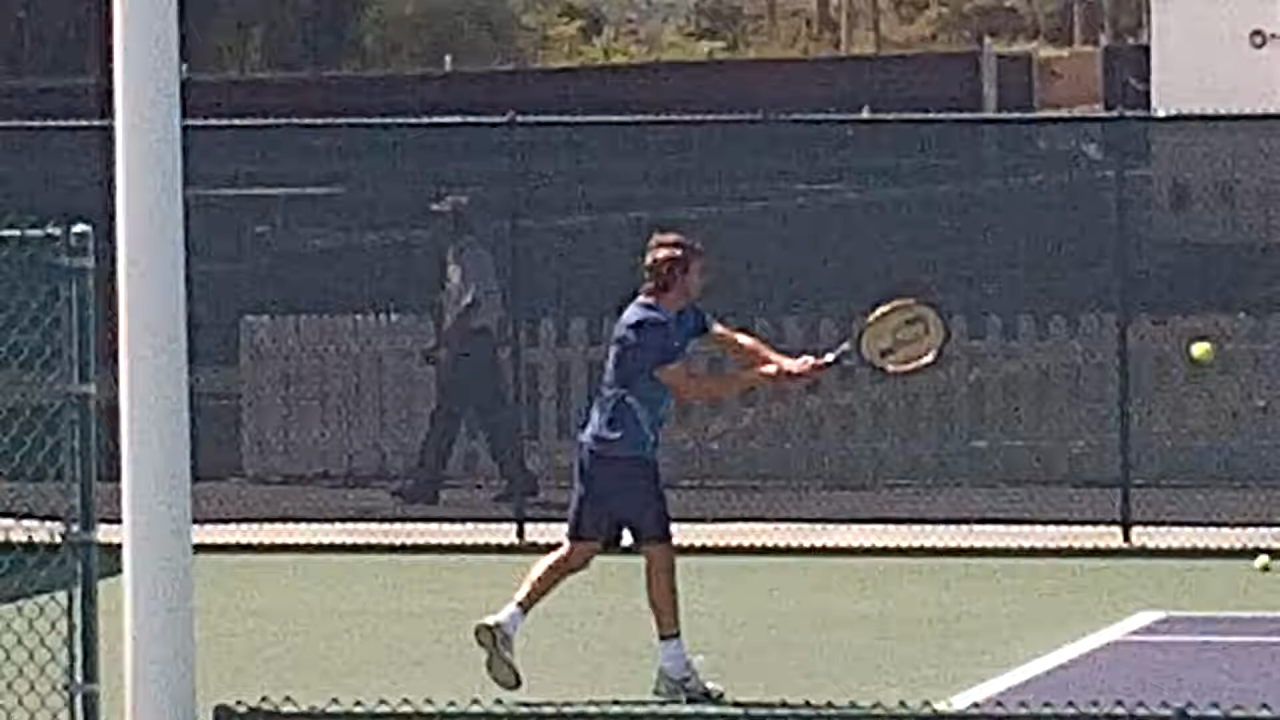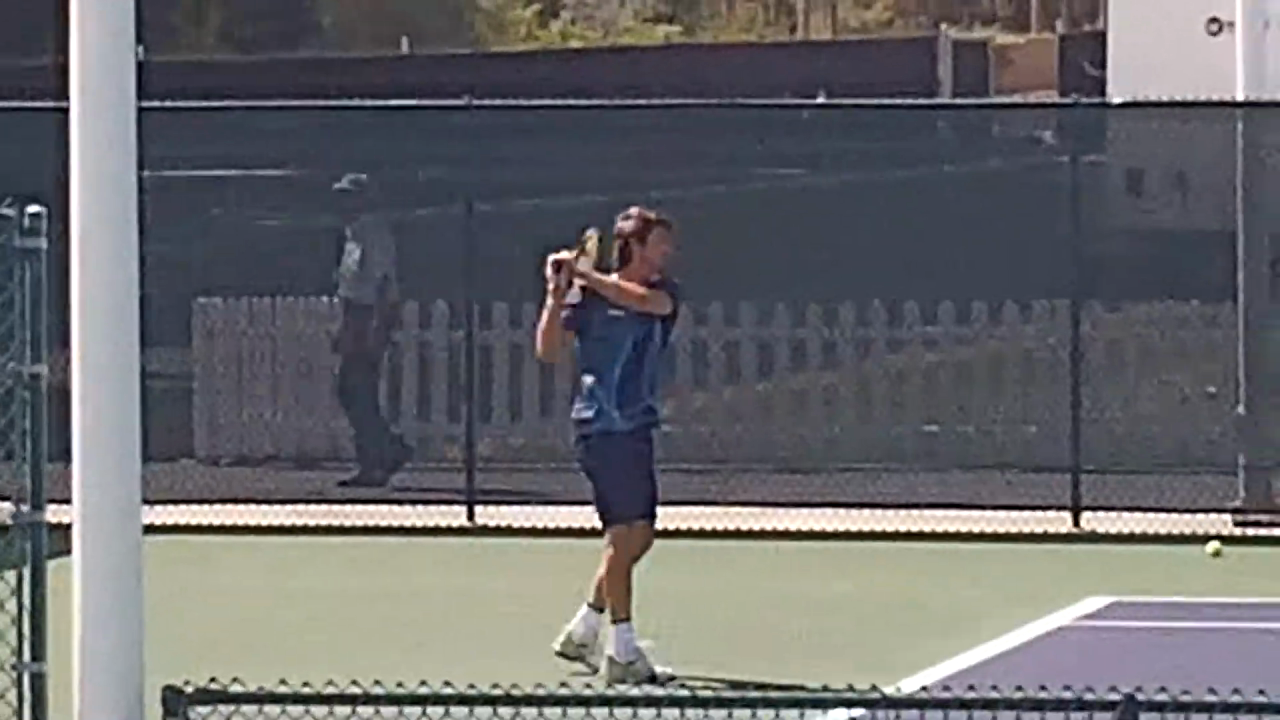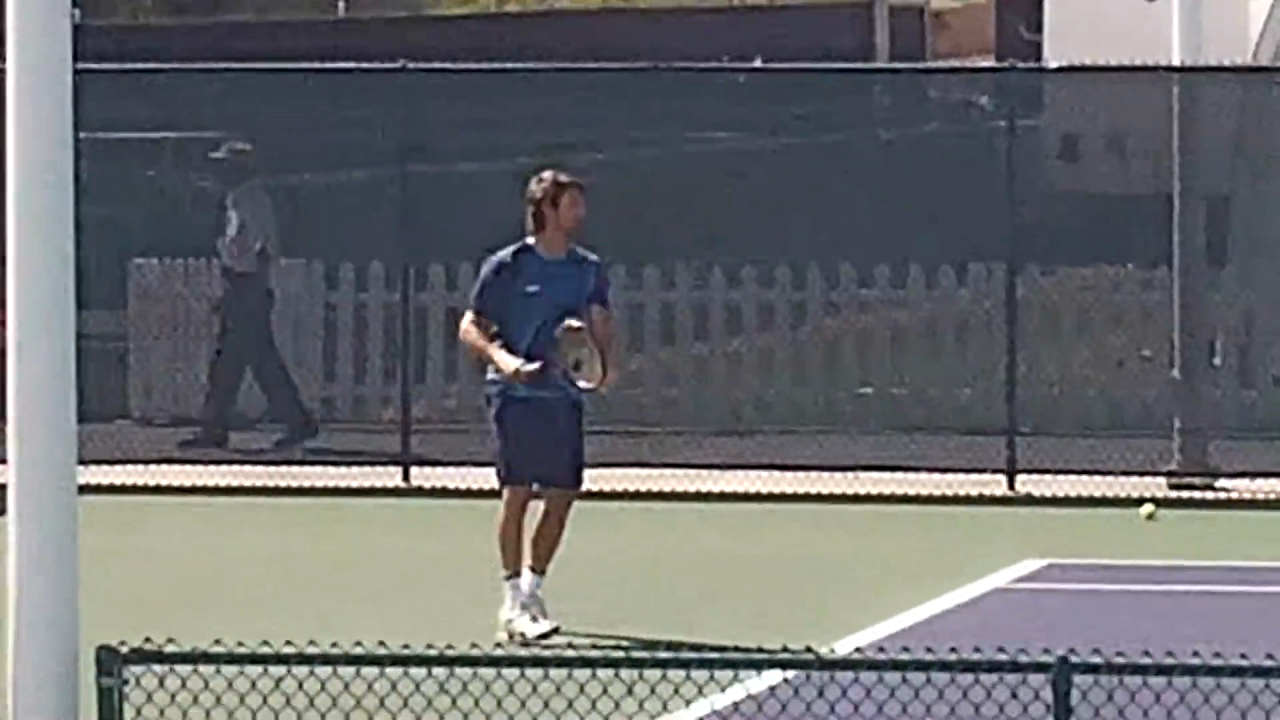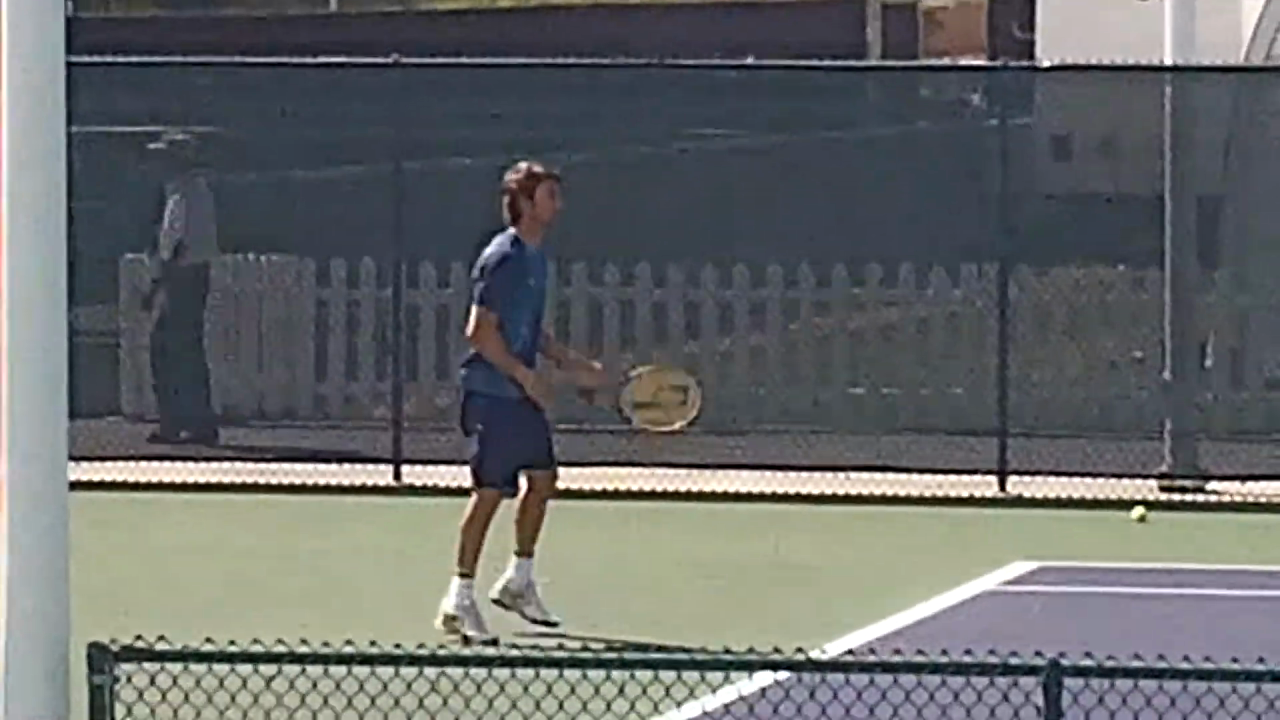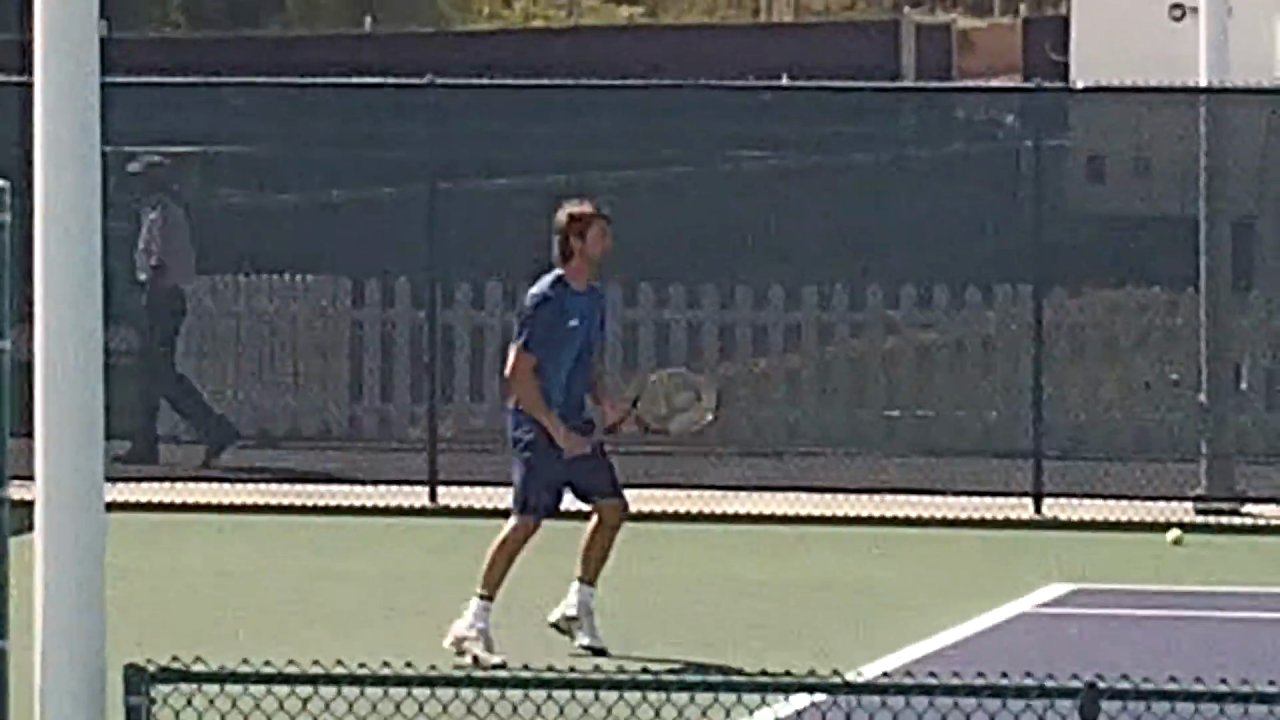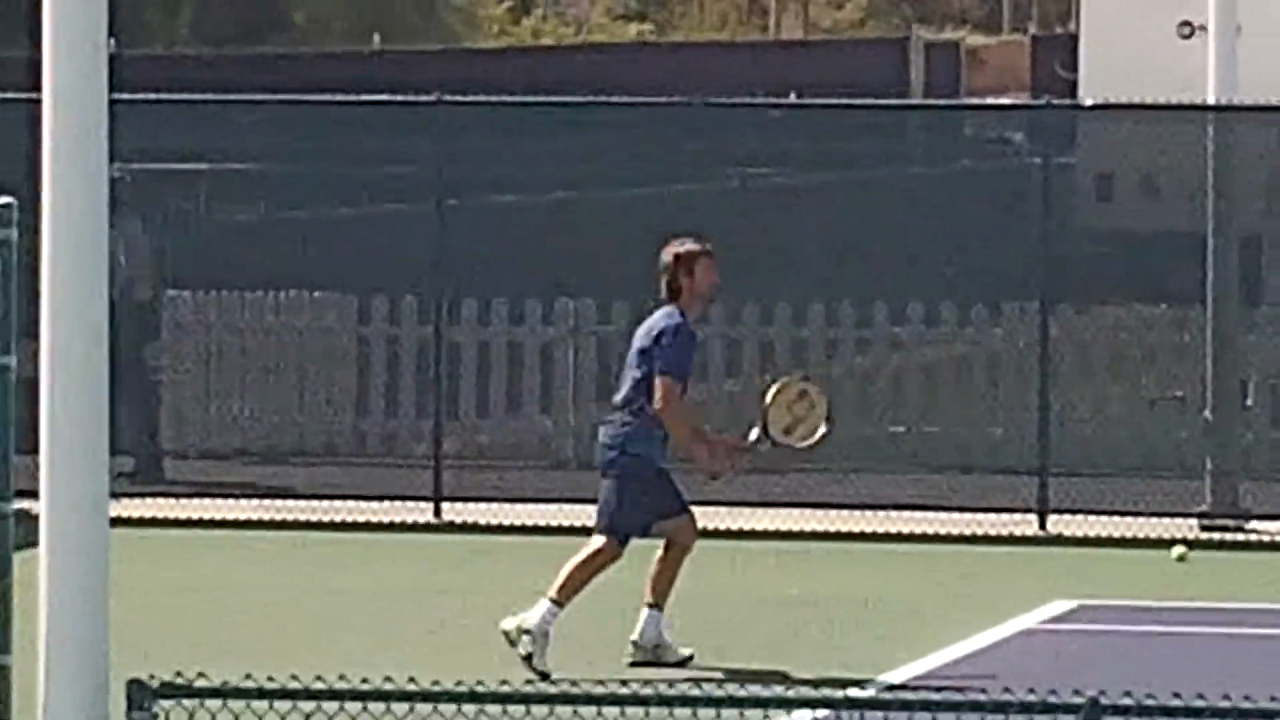
dt=0.4s
person 1, frame 1
left shoulder: (681, 315)
right shoulder: (644, 325)
left elbow: (731, 339)
right elbow: (692, 389)
left wrist: (786, 362)
right wrist: (764, 376)
left hip: (608, 449)
right hip: (618, 451)
left knee: (581, 548)
right knee: (659, 552)
left ankle: (508, 620)
right ankle: (674, 668)
person 1, frame 2
left shoulder: (663, 291)
right shoulder: (587, 297)
left elbow: (644, 302)
right elbow: (548, 350)
left wrist: (588, 276)
right wrist: (556, 292)
left hip: (638, 427)
right hip: (602, 428)
left knee: (640, 534)
right knee: (624, 532)
left ankle: (582, 630)
right ankle: (620, 651)
person 1, frame 3
left shoulder: (588, 268)
right shoulder: (506, 265)
left elbow: (601, 331)
right elbow: (470, 329)
left wrist: (598, 359)
right wrist: (501, 359)
left hip: (562, 398)
right hip: (515, 396)
left knee: (559, 496)
right knee: (517, 493)
left ankle: (529, 594)
right ankle: (513, 595)
person 1, frame 4
left shoulder: (537, 255)
right shoulder: (502, 258)
right elbow: (480, 331)
left wrist: (571, 362)
right wrist: (527, 377)
left hip: (523, 391)
right hip: (491, 392)
left knee: (543, 480)
right knee: (491, 493)
left ankle: (516, 580)
right ankle: (459, 602)
person 1, frame 5
left shoulder: (595, 299)
right shoulder: (545, 299)
right elbow: (517, 371)
left wrist: (606, 402)
right wrist: (556, 429)
left hip: (575, 425)
right hip: (539, 427)
left knee: (612, 510)
right knee: (527, 520)
left ankle: (574, 609)
right ankle: (472, 624)
person 1, frame 6
left shoulder: (671, 326)
right shoulder: (674, 329)
right elbow: (665, 404)
left wrist: (712, 445)
right wrist: (705, 455)
left hip: (640, 452)
right hip: (632, 450)
left knee: (683, 530)
right knee: (609, 542)
left ankle: (648, 637)
right ankle: (532, 623)
person 2, frame 1
left shoulder: (473, 256)
right shoulder: (457, 254)
left elbow: (472, 306)
left wrist: (443, 340)
right wrist: (443, 341)
left hip: (472, 343)
right hip: (464, 343)
left knee: (447, 415)
right knee: (494, 415)
person 2, frame 2
left shoulder: (373, 232)
right shoulder: (355, 233)
left elbow: (385, 283)
left wrist: (378, 326)
right wrist: (345, 329)
left hip: (369, 322)
right hip: (358, 320)
left knee: (357, 393)
right knee: (353, 392)
right ankle: (387, 455)
person 2, frame 3
left shoulder: (251, 200)
right shoulder: (237, 200)
left elbow: (261, 252)
left wrist: (257, 297)
right wrist: (226, 295)
left hip: (249, 289)
right hip: (240, 288)
left knee: (229, 359)
right knee: (264, 360)
person 2, frame 4
left shoulder: (186, 193)
right shoulder: (182, 190)
left elbow: (182, 246)
left wrist: (157, 285)
left hip: (185, 278)
right hip: (188, 279)
left knee: (175, 352)
right knee: (172, 351)
person 2, frame 5
left shoulder: (161, 212)
right shoulder: (158, 210)
left elbow: (160, 266)
left wrist: (149, 305)
left hip: (161, 299)
right hip: (163, 298)
left knee: (158, 372)
right knee: (150, 371)
left ankle: (217, 429)
right ankle: (143, 445)
person 2, frame 6
left shoulder: (124, 231)
right shoulder: (135, 229)
left elbow: (128, 283)
left hip: (129, 317)
right hip: (144, 315)
left knee: (132, 391)
right knee: (139, 391)
right ankle: (147, 461)
